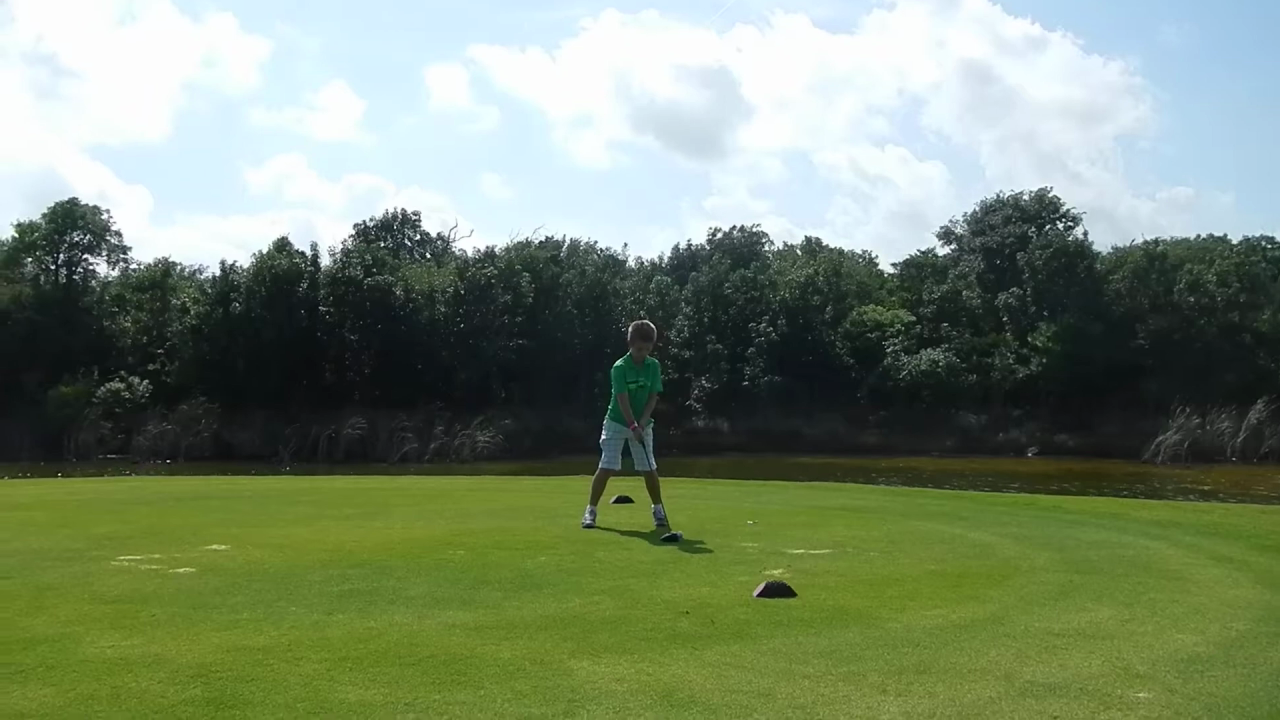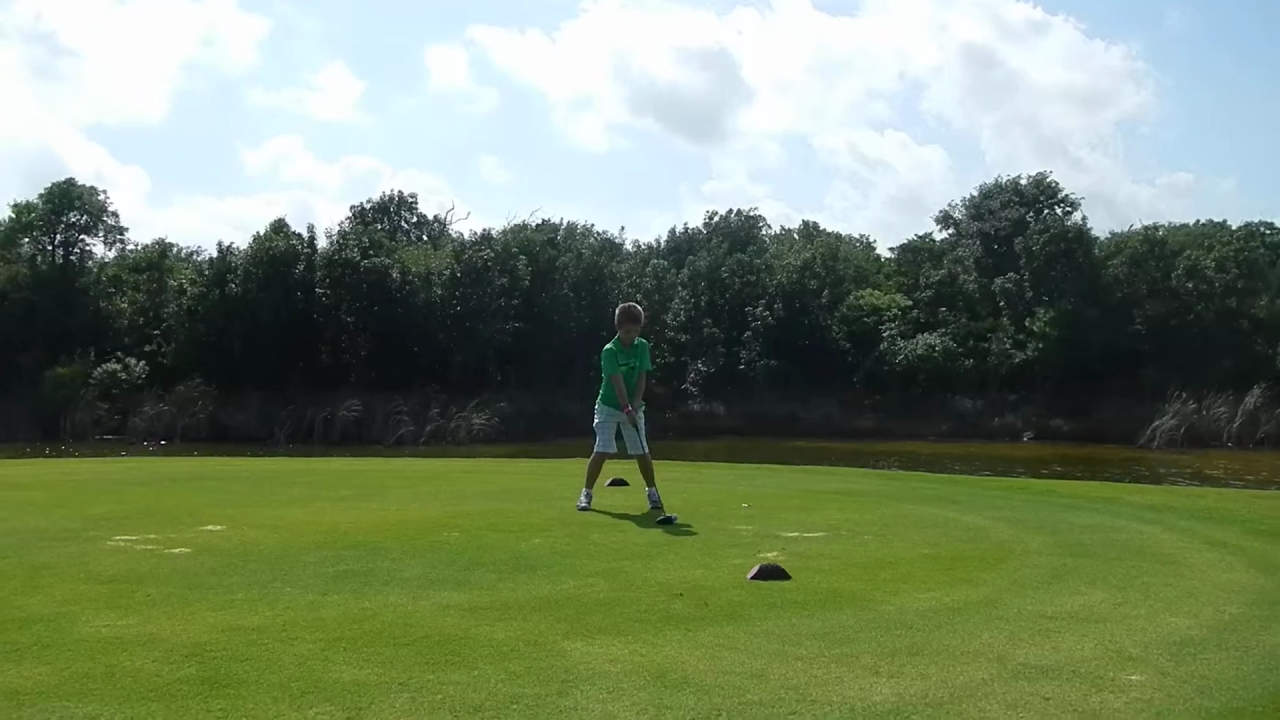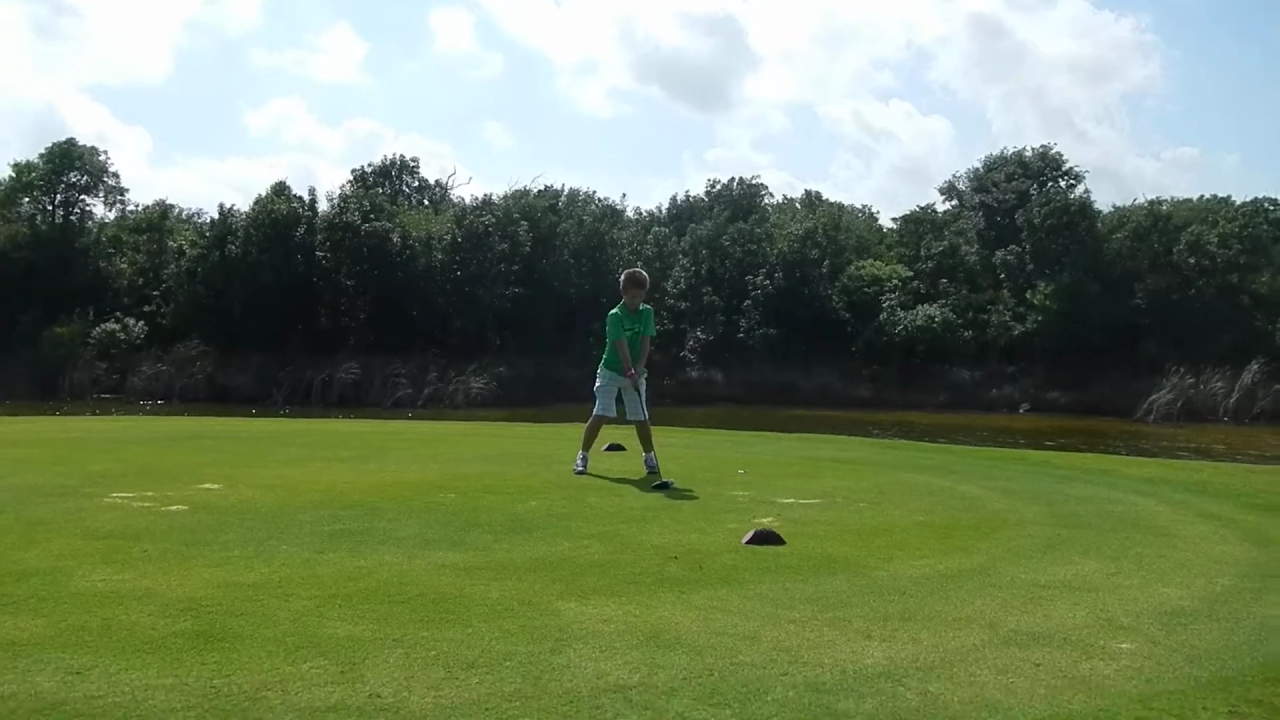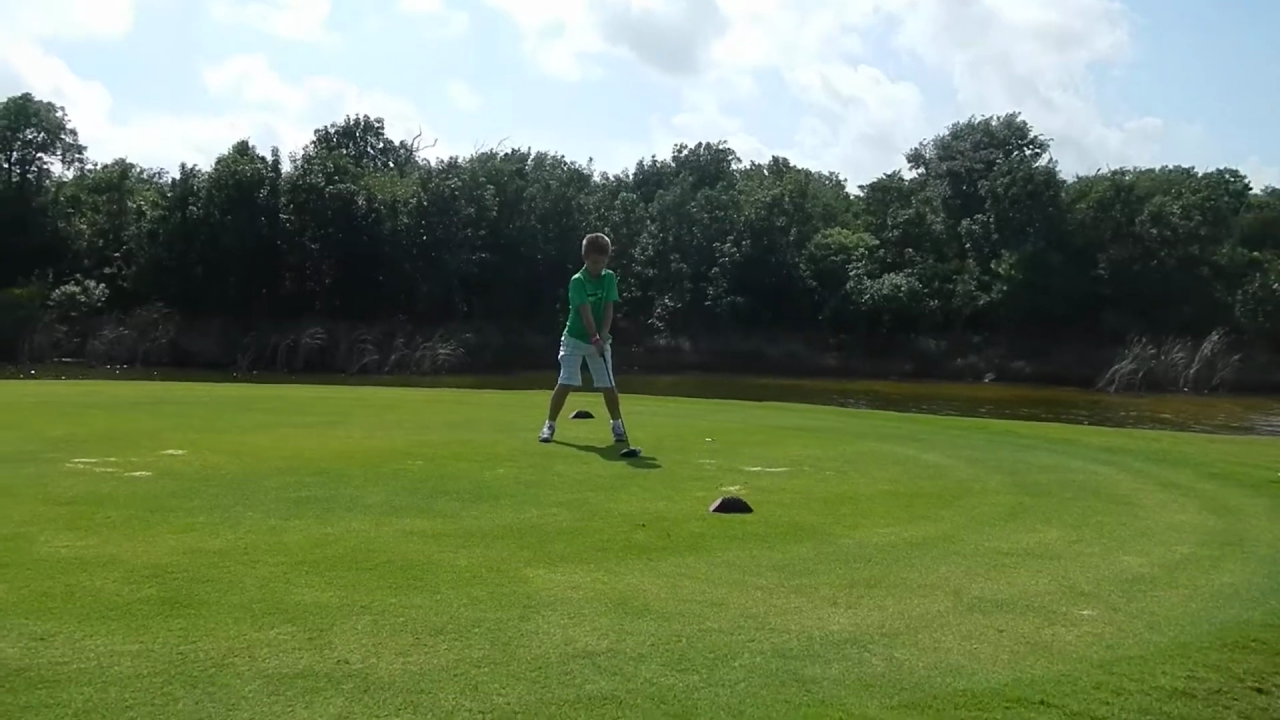
dt=0.3s
person 1, frame 1
left shoulder: (654, 366)
right shoulder: (619, 367)
left elbow: (653, 397)
right elbow: (622, 400)
left wrist: (642, 422)
right wrist: (632, 426)
left hip: (642, 424)
right hip: (617, 423)
left knee: (649, 468)
right knee: (606, 467)
left ankle: (658, 510)
right ankle: (591, 510)
person 1, frame 2
left shoulder: (642, 346)
right shoulder: (609, 351)
left elbow: (642, 378)
right elbow: (617, 382)
left wrist: (634, 405)
right wrist: (626, 408)
left hip: (633, 407)
right hip: (608, 406)
left knee: (642, 452)
right knee: (602, 451)
left ankle: (652, 492)
right ankle: (586, 493)
person 1, frame 3
left shoulder: (647, 312)
right shoulder: (614, 316)
left elbow: (645, 344)
right elbow: (621, 346)
left wrist: (638, 370)
right wrist: (629, 372)
left hip: (635, 373)
right hip: (611, 371)
left knee: (641, 418)
right knee: (600, 415)
left ankle: (649, 457)
right ankle: (582, 456)
person 1, frame 4
left shoulder: (609, 278)
right shoulder: (577, 281)
left elbow: (609, 309)
right elbow: (585, 312)
left wrist: (602, 336)
right wrist: (594, 338)
left hip: (600, 339)
right hip: (575, 338)
left knee: (608, 384)
right knee: (565, 383)
left ankle: (617, 425)
right ankle: (549, 425)
